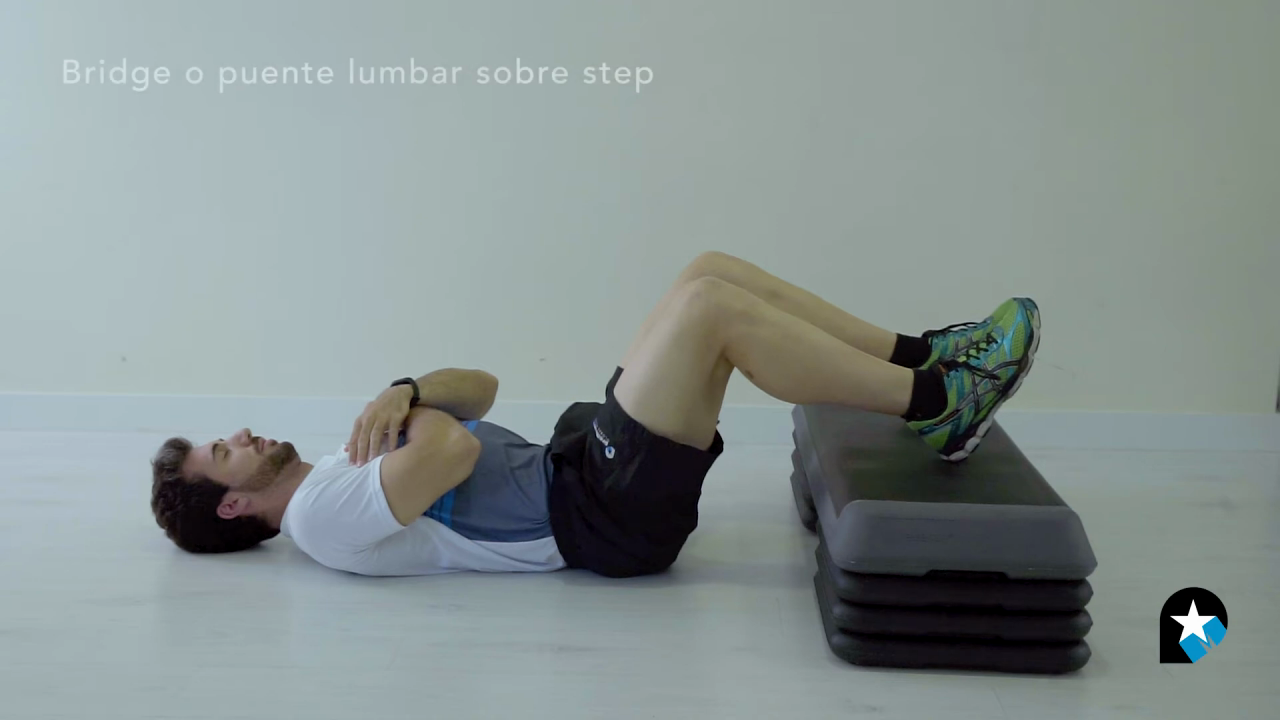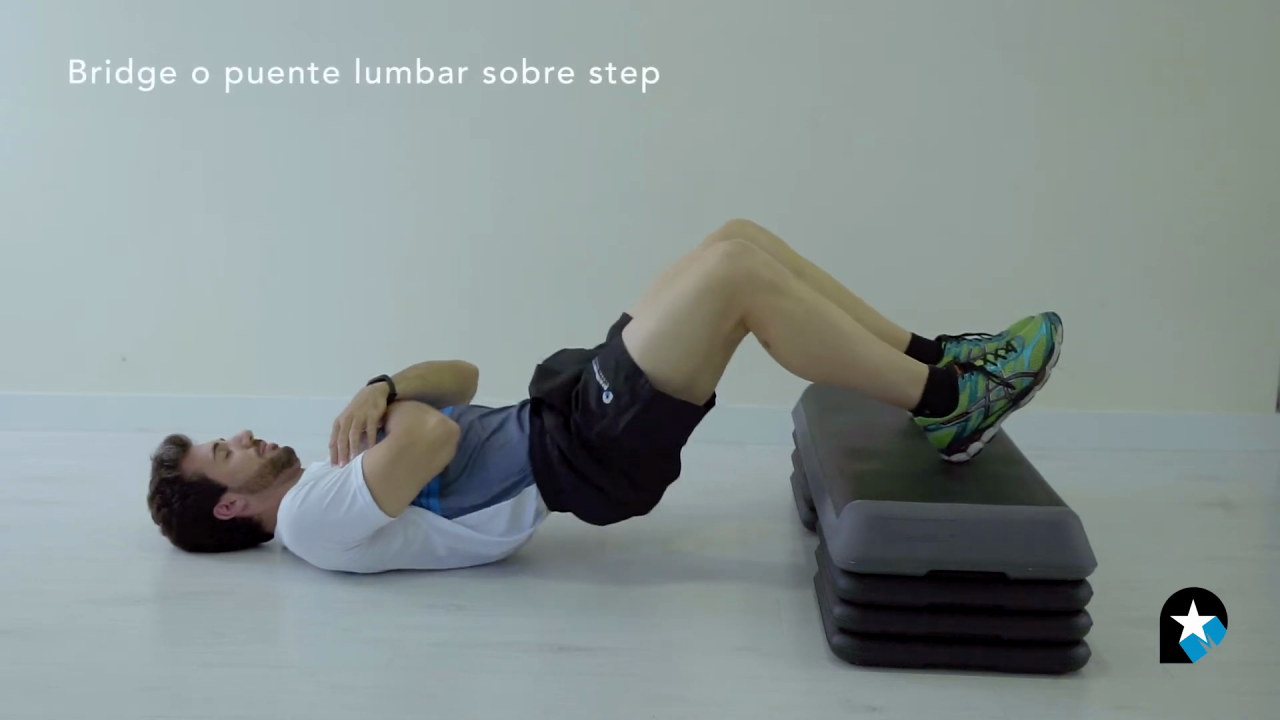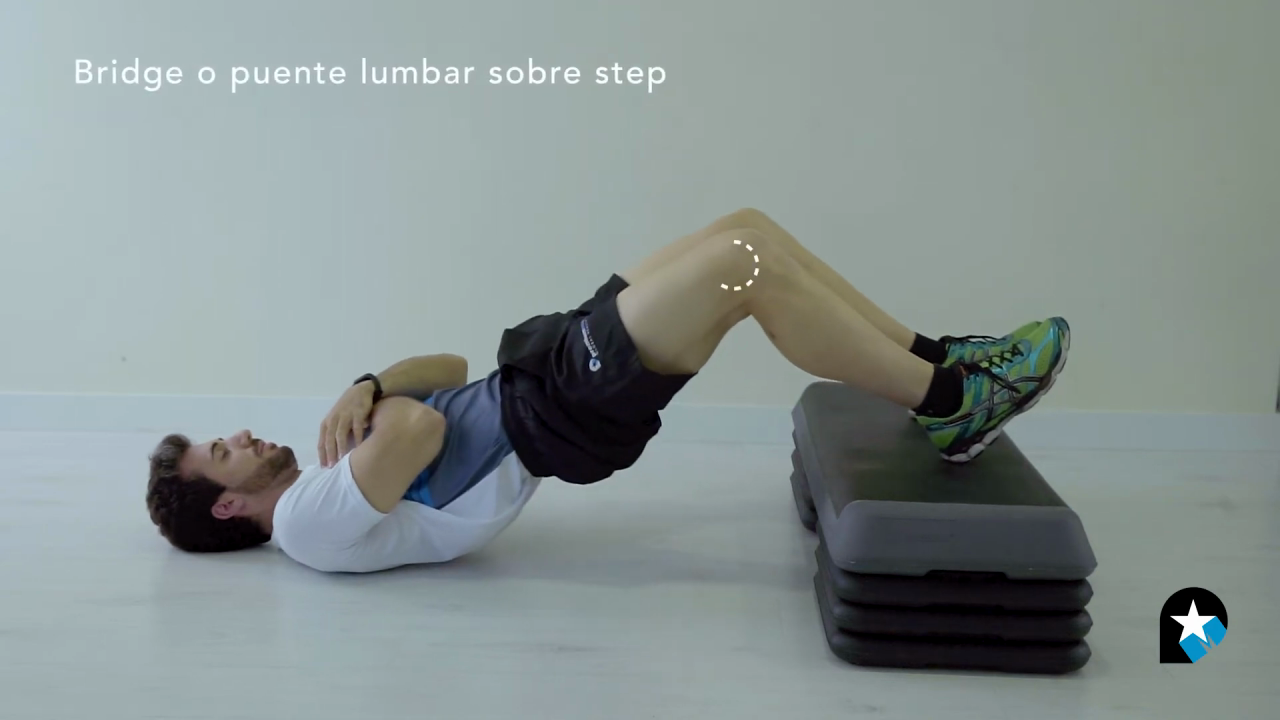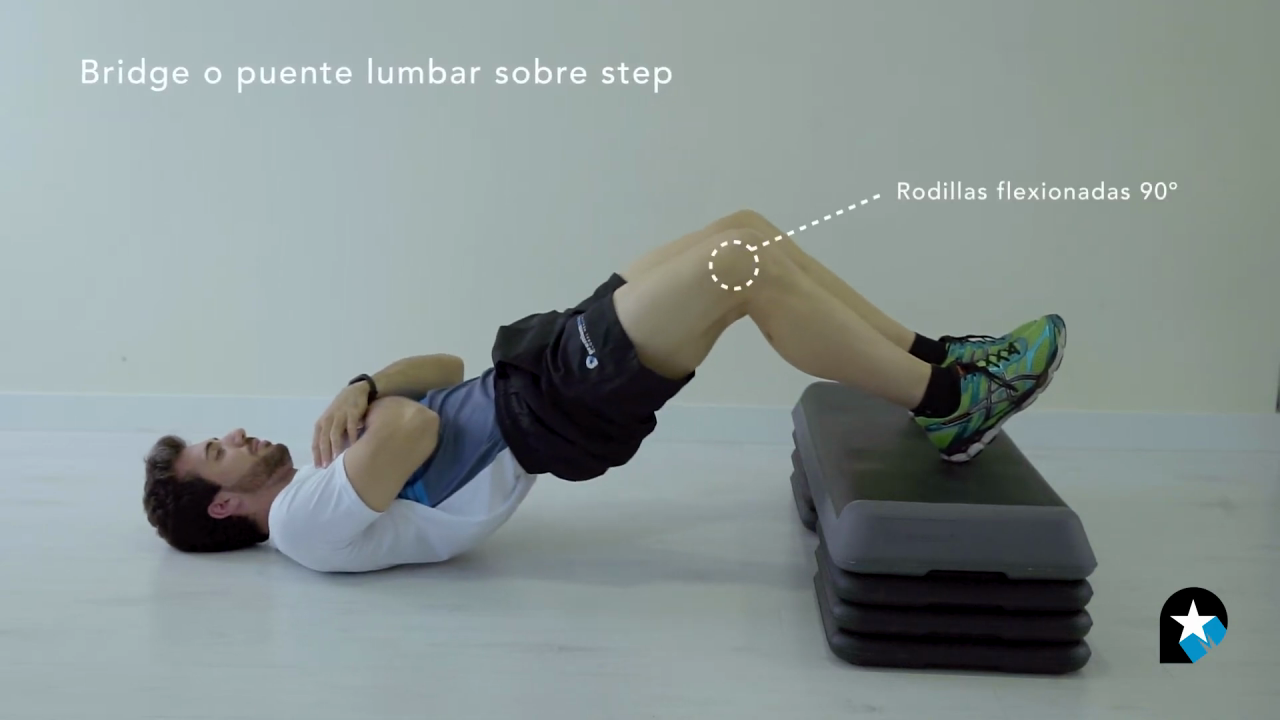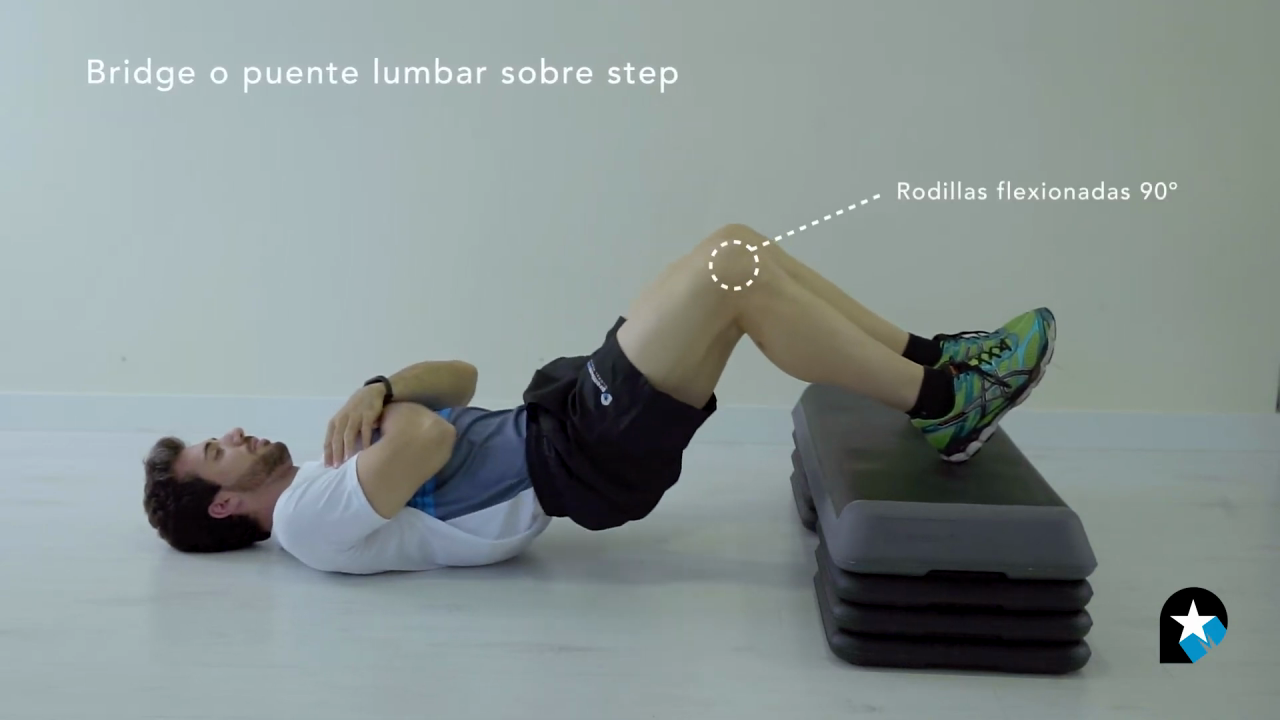
dt=1s
person 1, frame 1
left shoulder: (349, 470)
right shoulder: (324, 518)
left elbow: (481, 386)
right elbow: (454, 452)
left wrist: (399, 392)
right wrist: (412, 411)
left hip: (577, 471)
right hip: (601, 513)
left knee: (709, 274)
right knee: (706, 307)
left ankle: (921, 356)
right ankle: (938, 405)
person 1, frame 2
left shoulder: (333, 474)
right shoulder: (317, 520)
left elbow: (461, 377)
right elbow: (434, 440)
left wrist: (375, 391)
right wrist: (395, 409)
left hip: (564, 420)
right hip: (583, 453)
left knee: (738, 243)
right knee: (736, 273)
left ankle: (931, 360)
right ankle: (947, 408)
person 1, frame 3
left shoulder: (330, 470)
right shoulder: (312, 524)
left elbow: (449, 368)
right elbow: (417, 434)
left wrist: (362, 390)
right wrist: (380, 407)
left hip: (542, 380)
right hip: (560, 413)
left knee: (745, 233)
right knee: (745, 264)
left ankle: (932, 360)
right ankle: (949, 407)
person 1, frame 4
left shoulder: (322, 467)
right shoulder: (307, 522)
left elbow: (444, 369)
right elbow: (411, 431)
left wrist: (355, 390)
right wrist: (371, 407)
left hip: (539, 379)
right hip: (555, 409)
left knee: (744, 235)
right knee: (743, 263)
left ankle: (932, 360)
right ankle: (947, 408)
person 1, frame 5
left shoulder: (324, 475)
right shoulder: (314, 521)
left elbow: (460, 378)
right elbow: (423, 440)
left wrist: (371, 390)
right wrist: (389, 409)
left hip: (562, 424)
right hip: (578, 461)
left knee: (733, 252)
right knee: (733, 272)
left ankle: (931, 362)
right ankle: (943, 408)
